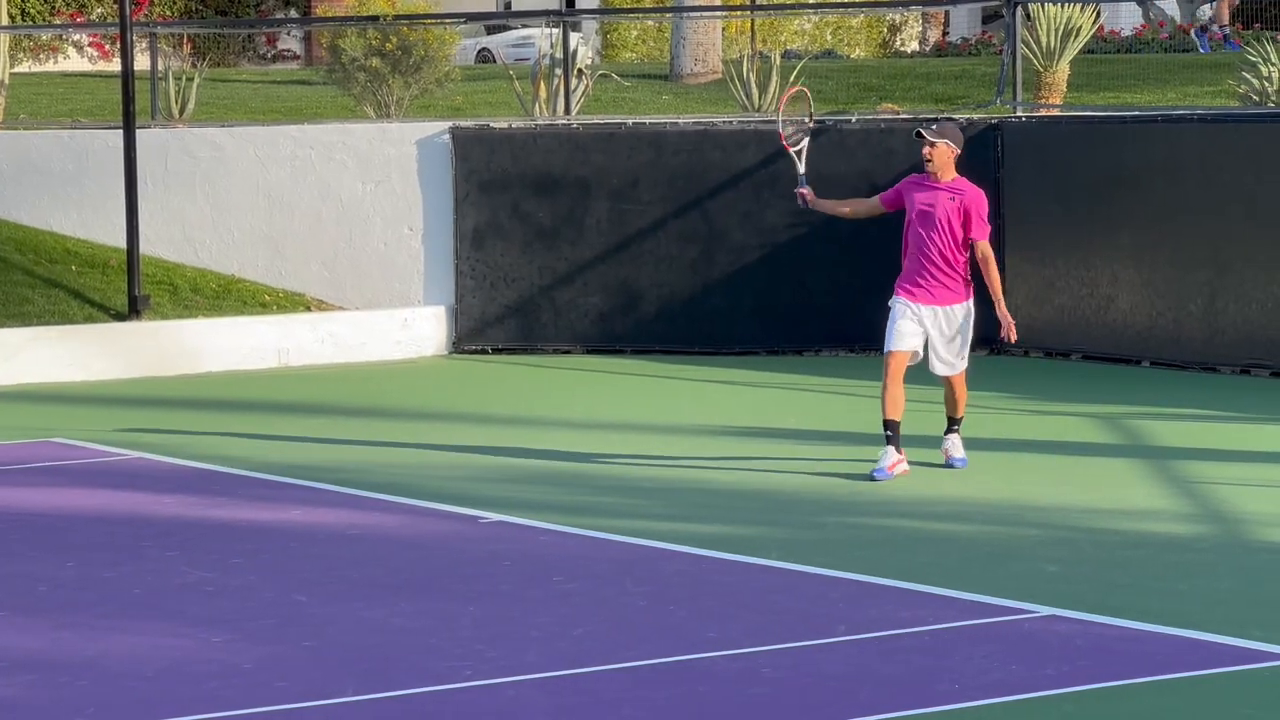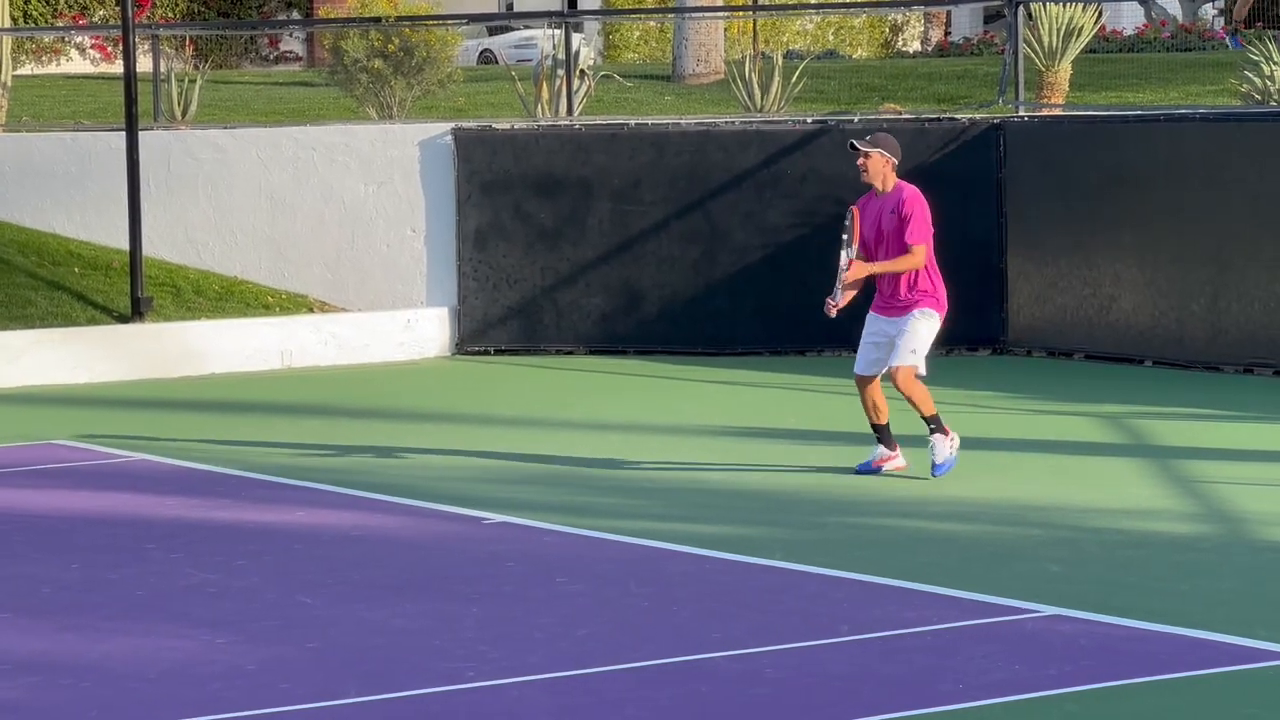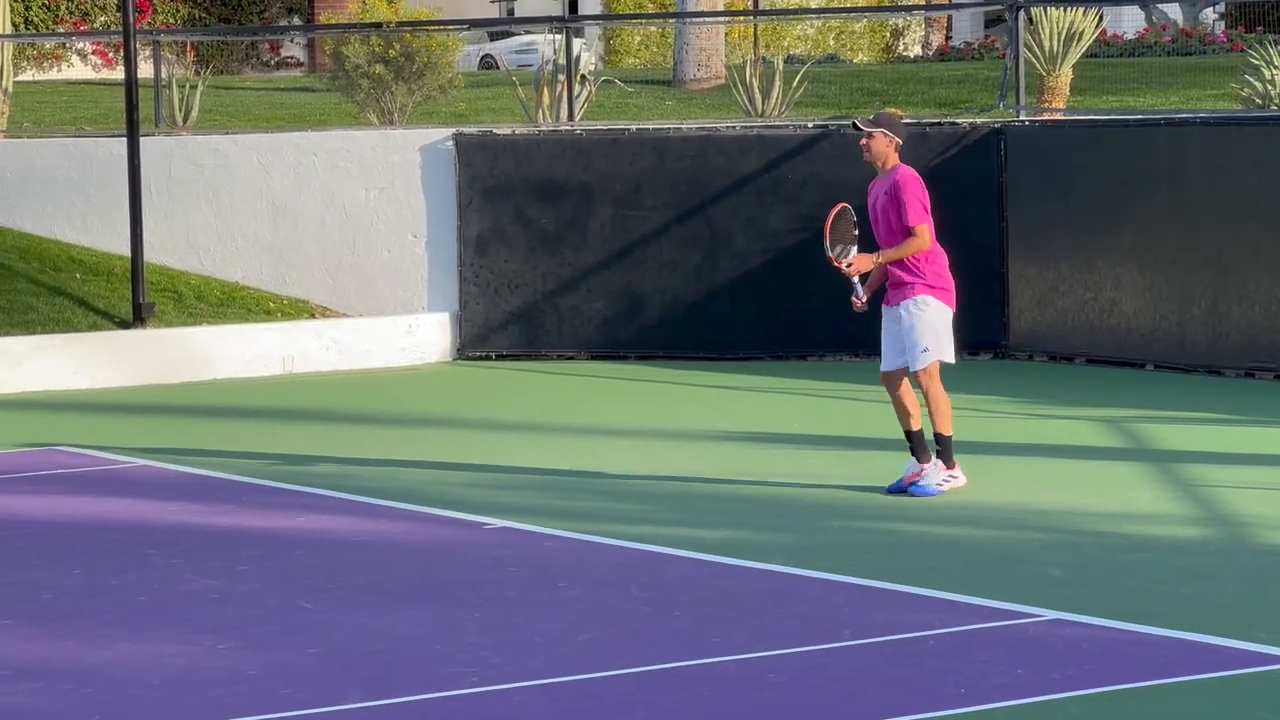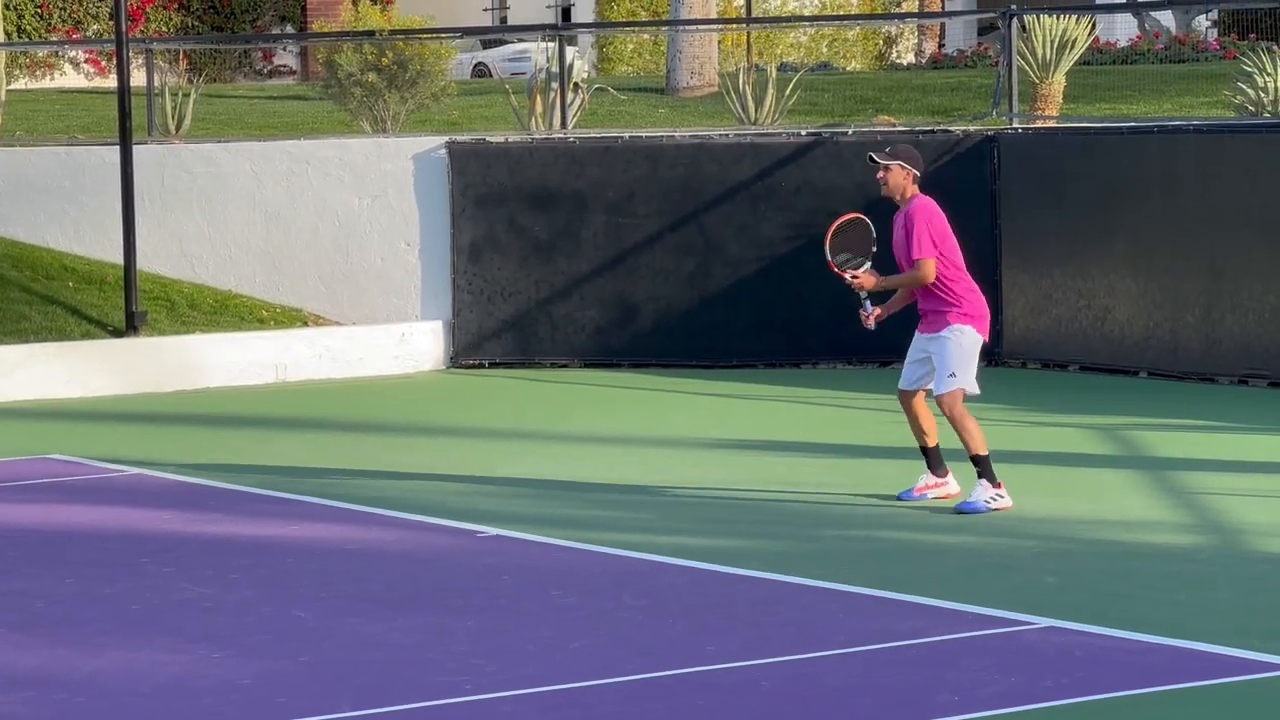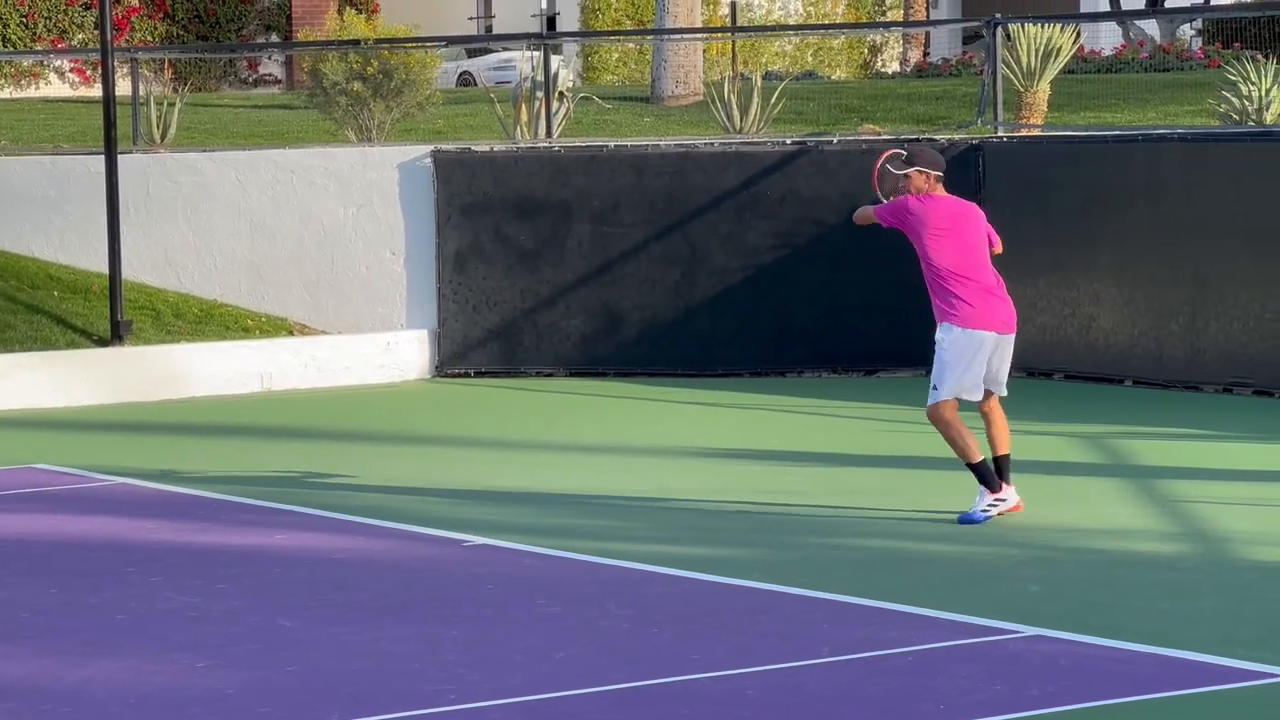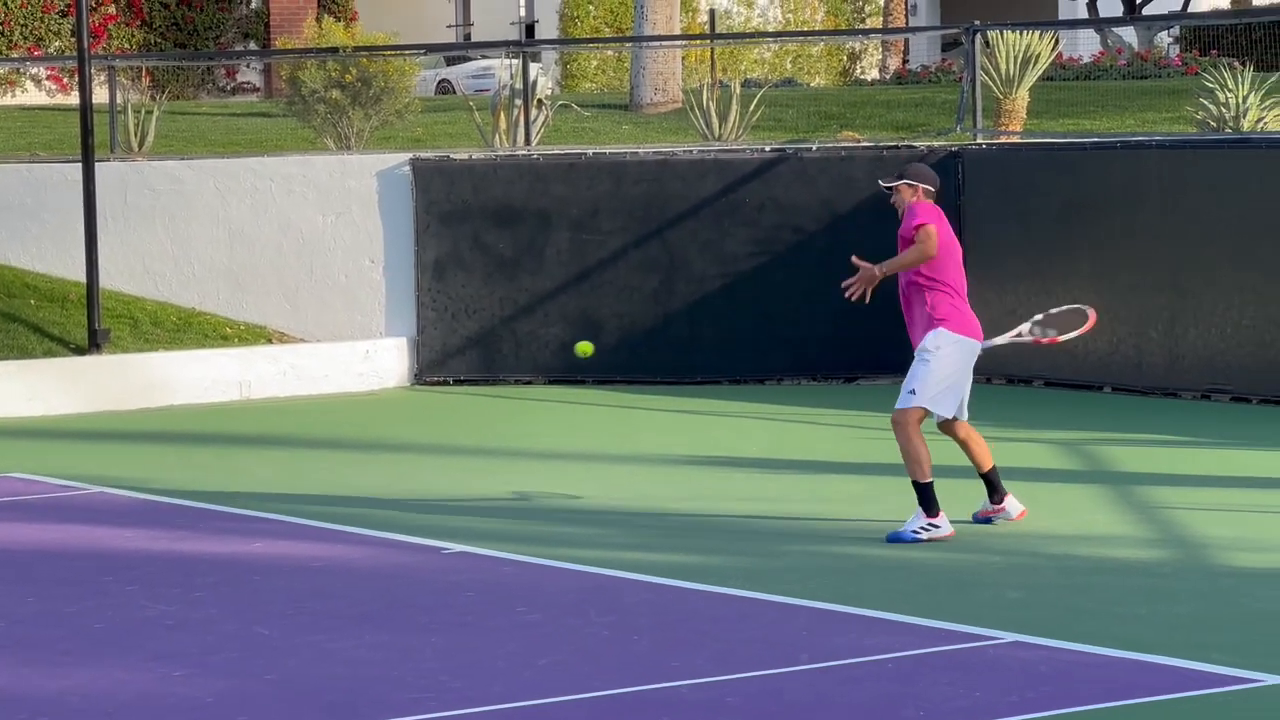
dt=0.5s
person 1, frame 1
left shoulder: (971, 195)
right shoulder: (912, 185)
left elbow: (985, 253)
right elbow: (868, 207)
left wrist: (1000, 304)
right wrist: (819, 203)
left hip: (952, 302)
right hip: (909, 297)
left knee: (953, 375)
right knee: (893, 367)
left ankle: (952, 437)
right ankle: (892, 453)
person 1, frame 2
left shoulder: (910, 199)
right shoulder: (863, 206)
left elbow: (918, 258)
left wrist: (871, 268)
right wrist: (842, 296)
left hip: (922, 305)
right hip: (884, 309)
left knee: (902, 376)
right knee: (865, 380)
left ankle: (941, 434)
right ankle: (888, 450)
person 1, frame 3
left shoulder: (906, 180)
right shoulder: (876, 186)
left elbow: (920, 241)
left wrist: (872, 259)
right wrist: (865, 288)
left hip: (925, 291)
right hip: (898, 295)
left knee: (926, 374)
right knee: (892, 378)
left ankle: (949, 466)
right ankle: (923, 462)
person 1, frame 4
left shoulder: (920, 211)
right shoulder: (904, 216)
left elbow: (926, 274)
left wrist: (879, 281)
right wrist: (882, 310)
left hip: (960, 318)
right hip: (933, 322)
left knee: (950, 402)
right knee: (909, 395)
left ankle: (992, 487)
right ankle: (939, 476)
person 1, frame 5
left shoulder: (911, 208)
right shoulder: (972, 210)
left elbow: (861, 217)
left wrist: (883, 209)
left hip: (964, 325)
right hip: (1004, 318)
left knee: (941, 411)
right knee: (988, 401)
left ankle: (993, 492)
right ankle: (1005, 487)
person 1, frame 6
left shoulder: (924, 210)
right shoulder: (923, 227)
left elbow: (930, 246)
left wrist: (878, 271)
left hip: (946, 335)
right hip: (948, 337)
left knee: (905, 420)
right knee: (951, 424)
left ankle: (932, 517)
right ankle: (1001, 501)
